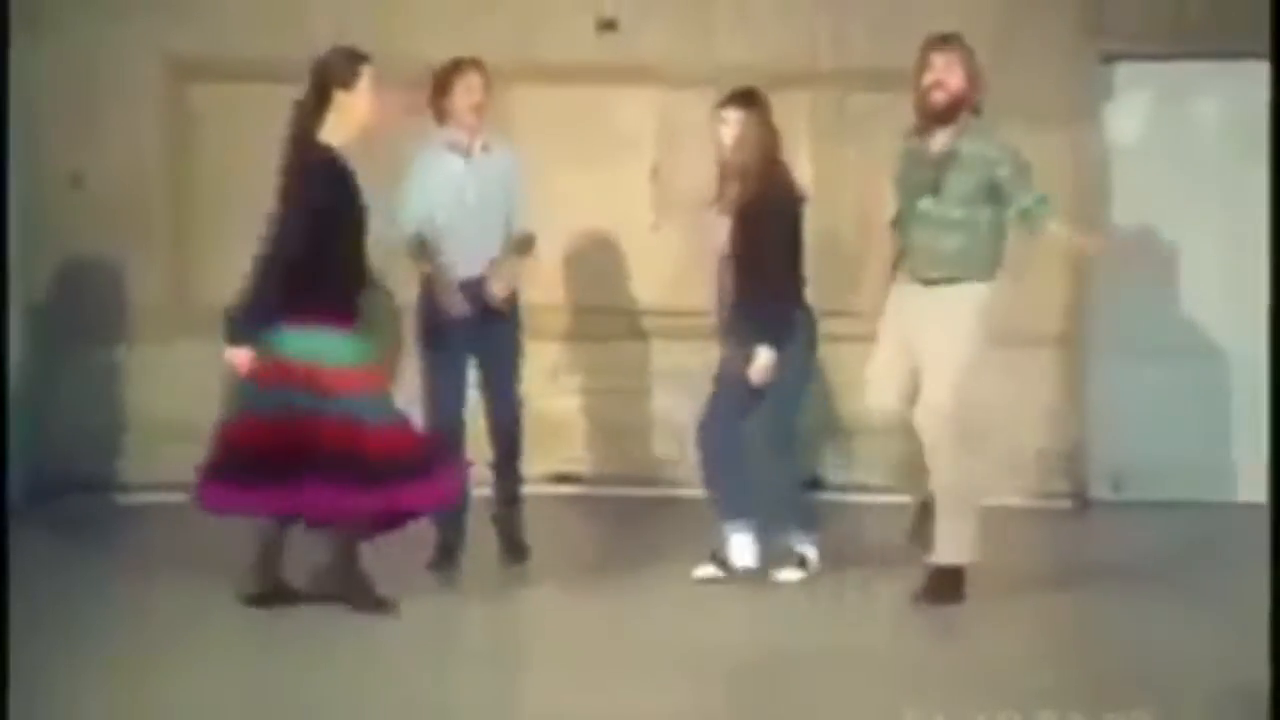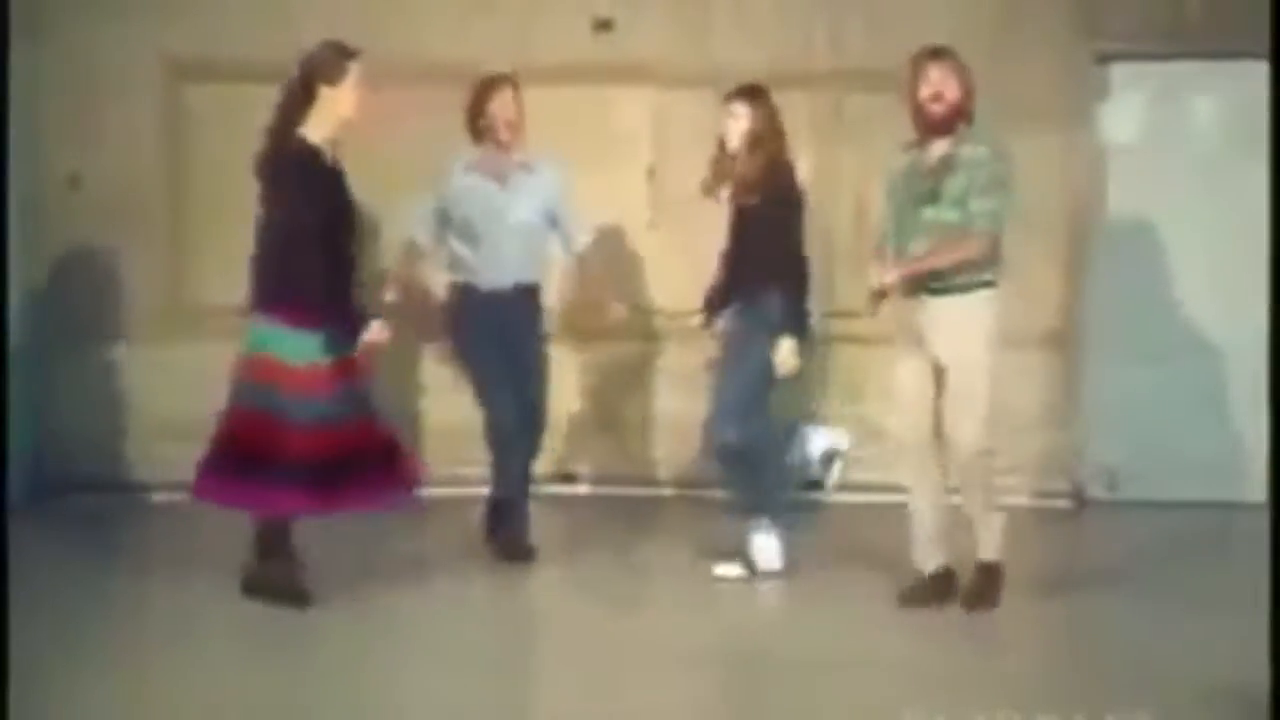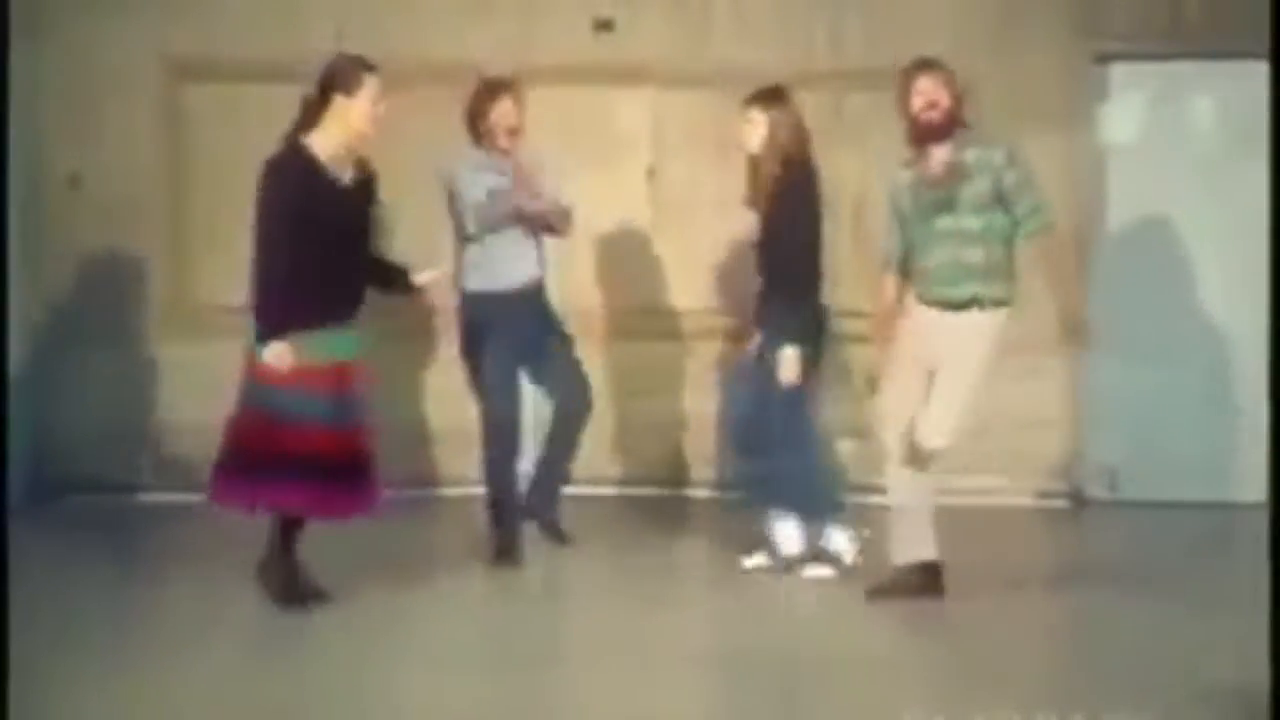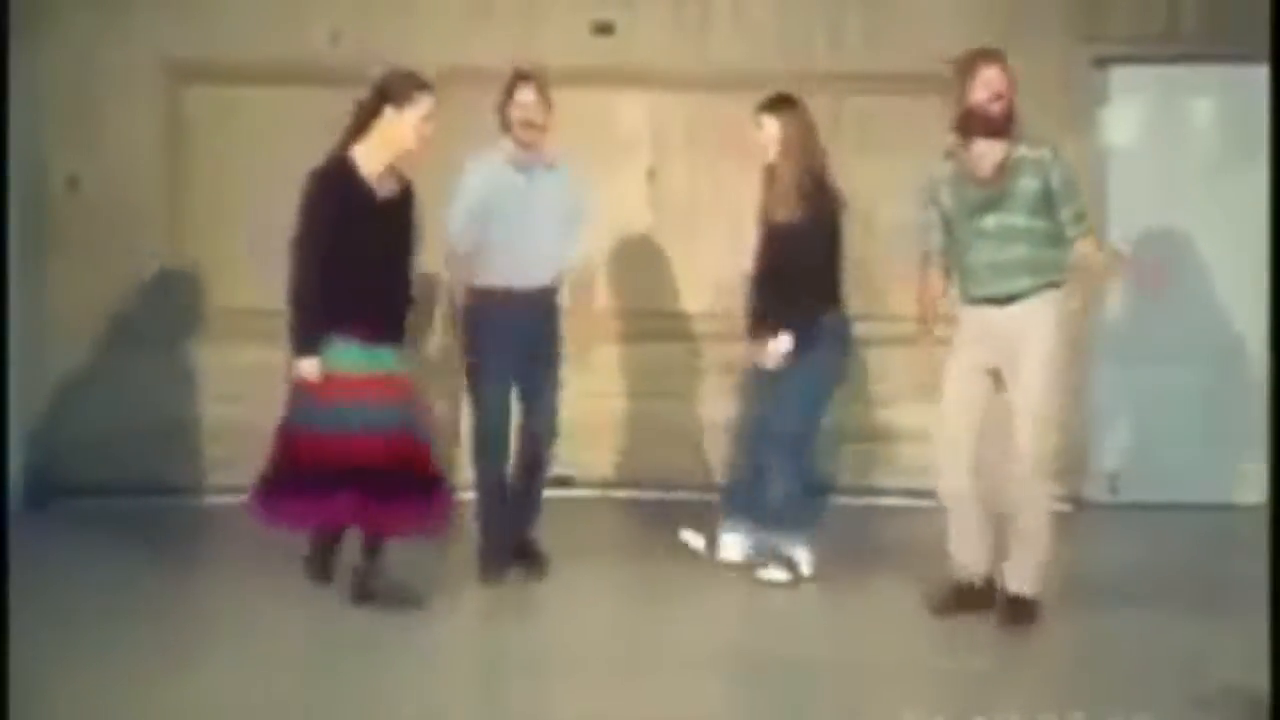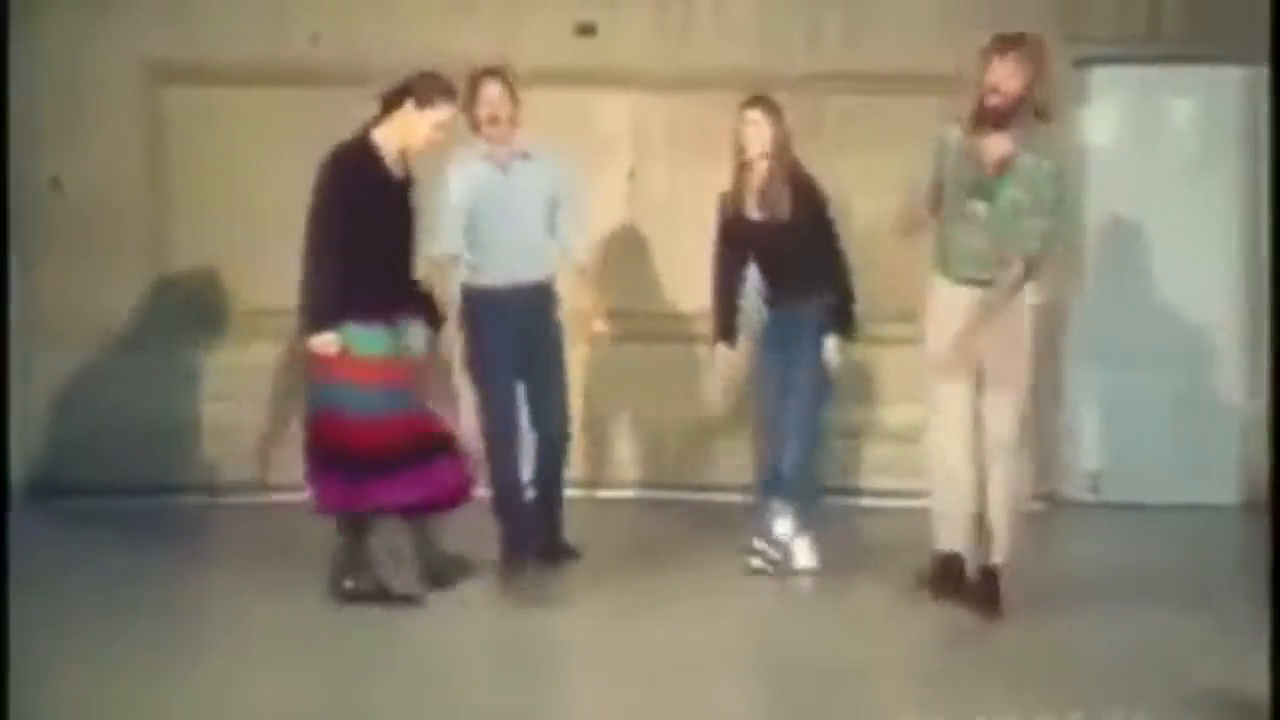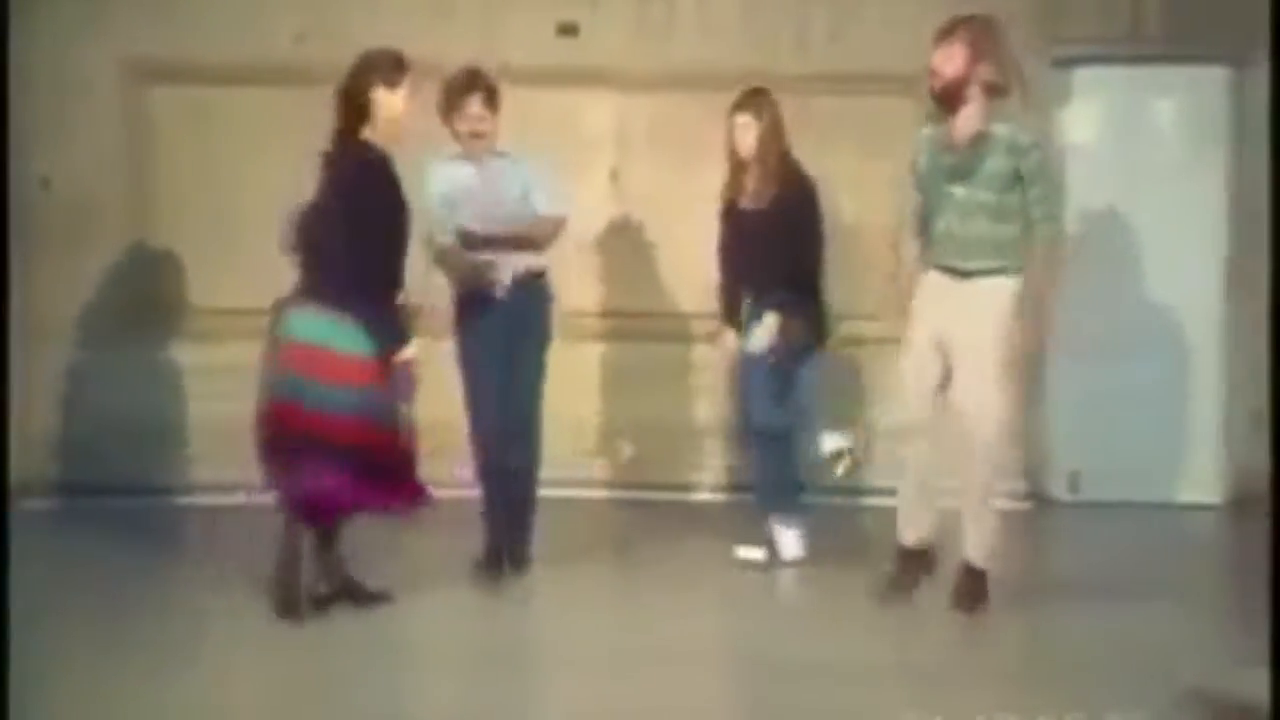
dt=0.5s
person 1, frame 1
left shoulder: (990, 151)
right shoulder: (911, 150)
left elbow: (1040, 218)
right wrist: (874, 298)
left hip: (959, 299)
right hip: (907, 293)
left knee: (941, 423)
right knee: (882, 403)
left ankle: (950, 563)
right ankle: (935, 494)
person 1, frame 2
left shoulder: (985, 157)
right shoulder: (905, 168)
left elbow: (981, 242)
right elbow: (891, 245)
left wrist: (908, 268)
right wrist: (886, 275)
left hip: (968, 308)
right hip: (915, 312)
left knee: (966, 439)
right knee: (911, 439)
left ankle: (989, 557)
right ankle: (933, 568)
person 1, frame 3
left shoulder: (996, 160)
right shoulder: (904, 182)
left elbow: (1035, 233)
right elbow: (893, 267)
left wrist: (1064, 303)
right wrist: (882, 342)
left hip: (977, 319)
right hip: (922, 318)
left knee: (929, 437)
right knee: (895, 434)
right ankle: (917, 561)
person 1, frame 4
left shoulder: (1045, 162)
right shoulder: (944, 178)
left elbow: (1078, 235)
right elbow: (935, 260)
right wrist: (929, 327)
left hip: (1035, 315)
right hip: (975, 320)
left knee: (1029, 449)
right knee: (951, 441)
left ankle: (1023, 587)
right ankle: (971, 573)
person 1, frame 5
left shoulder: (1040, 167)
right shoulder: (953, 141)
left elbow: (1027, 256)
left wrist: (985, 318)
right wrist: (918, 216)
left hip: (1004, 305)
right hip: (948, 296)
left knee: (1003, 434)
right knee: (948, 424)
left ankle: (992, 562)
right ankle: (950, 554)
person 1, frame 6
left shoulder: (1019, 144)
right shoulder: (928, 140)
left elbow: (1044, 233)
left wrist: (1034, 308)
right wrist: (908, 285)
left hip: (991, 295)
right hip: (936, 293)
left knee: (984, 429)
right knee: (916, 417)
left ankle: (976, 560)
right ankle: (914, 542)
person 2, frame 1
left shoulder: (317, 164)
right shoulder: (322, 169)
right elbow: (284, 253)
right wrist: (243, 331)
left hip: (299, 331)
right hip: (319, 335)
left knee: (286, 453)
right knee: (361, 447)
left ankle: (266, 575)
right ankle: (342, 573)
person 2, frame 2
left shoulder: (323, 161)
right shoulder: (291, 162)
right elbow: (303, 255)
left wrist: (352, 317)
right wrist: (357, 323)
left hip: (322, 323)
right hip: (292, 323)
left knee: (309, 439)
right knee: (293, 441)
left ankle: (271, 558)
right ankle: (271, 562)
person 2, frame 3
left shoulder: (361, 174)
right shoulder: (288, 169)
right elbow: (270, 258)
left wrist: (406, 278)
right wrist: (272, 334)
left hip: (336, 330)
right hip: (293, 333)
left knee: (326, 444)
right knee: (296, 441)
left ankle: (284, 554)
right ankle: (279, 562)
person 2, frame 4
left shoulder: (401, 189)
right shoulder: (332, 181)
right elbow: (307, 267)
right wrist: (305, 350)
left hip: (383, 346)
right hip: (338, 345)
left knee: (393, 463)
right knee: (345, 461)
left ankle: (369, 571)
right ankle: (324, 542)
person 2, frame 5
left shoulder: (399, 173)
right shoulder: (349, 163)
right elbow: (322, 246)
left wrist: (425, 314)
right wrist: (320, 321)
left hip: (384, 327)
right hip: (352, 330)
left knee: (384, 445)
right knee: (372, 444)
left ankle: (357, 569)
person 2, frame 6
left shoulder: (355, 161)
right shoulder: (364, 166)
right elbow: (360, 260)
right wrist: (394, 334)
left hip: (327, 319)
right hip: (338, 324)
left knee: (337, 448)
right knee: (329, 443)
left ankle: (328, 572)
right ankle: (295, 563)
person 3, frame 1
left shoulder: (505, 159)
right shoulder: (424, 162)
left elbow: (518, 230)
right elbow: (416, 233)
left wrist: (508, 265)
right wrist: (439, 284)
left hip: (496, 294)
right hip: (444, 296)
left knee: (504, 411)
right knee: (444, 417)
left ankle: (508, 518)
right ankle: (449, 533)
person 3, frame 2
left shoulder: (546, 177)
right shoulder: (457, 179)
left elbow: (574, 239)
right elbow: (423, 238)
right wrist: (397, 286)
left hip: (523, 305)
right hip: (473, 306)
left knee: (530, 417)
right knee: (505, 416)
left ankle: (503, 512)
right ankle: (509, 523)
person 3, frame 3
left shoulder: (535, 173)
right shoulder: (463, 176)
left elbow: (562, 223)
right elbow: (473, 224)
left wrist: (540, 196)
right wrist: (515, 194)
left hip: (532, 303)
right hip: (484, 309)
left knee: (575, 397)
right knee: (500, 419)
left ankle: (541, 499)
right ankle: (505, 528)
person 3, frame 4
left shoulder: (564, 177)
right shoulder: (479, 172)
left elbow: (574, 252)
right elbow: (458, 252)
right wrist: (454, 318)
left hip: (541, 309)
right hip: (491, 307)
left knee: (542, 426)
right knee: (492, 426)
left ankle: (521, 531)
right ankle: (495, 541)
person 3, frame 5
left shoulder: (545, 167)
right shoulder: (459, 172)
left elbow: (569, 241)
right elbow: (444, 252)
left hip: (538, 303)
right hip: (487, 305)
left knee: (553, 422)
right knee: (500, 426)
left ankle: (546, 531)
right ankle: (516, 540)
person 3, frame 6
left shoulder: (523, 168)
right shoulder: (441, 175)
left elbow: (551, 225)
right elbow: (442, 247)
left wrist: (505, 232)
right wrist: (477, 266)
left hip: (526, 297)
right hip: (477, 303)
left knee: (521, 415)
right knee: (487, 421)
left ankle: (516, 536)
right ankle: (499, 538)
person 4, frame 1
left shoulder: (774, 192)
right shoulder: (746, 191)
left elbow: (781, 271)
left wrist: (768, 343)
right wrist: (736, 336)
left hip: (782, 333)
right hip: (752, 330)
left knee: (772, 438)
right knee: (720, 429)
left ankle: (803, 546)
right ankle: (740, 546)
person 4, frame 2
left shoulder: (776, 185)
right shoulder: (744, 185)
left elbow: (792, 264)
left wrist: (791, 334)
right wrist: (711, 308)
left hip: (771, 320)
right hip: (747, 319)
left knee: (731, 423)
right knee: (741, 432)
right ankle: (764, 547)
person 4, frame 3
left shoulder: (793, 185)
right shoulder: (777, 185)
left elbow: (801, 269)
left wrist: (793, 341)
left hip: (792, 328)
right hip: (780, 324)
left knee: (776, 430)
right knee: (757, 427)
left ankle: (836, 539)
right ankle: (787, 538)
person 4, frame 4
left shoulder: (817, 198)
right shoulder: (780, 195)
left elbow: (820, 276)
left wrist: (790, 332)
right wrist: (759, 329)
left hip: (817, 333)
right hip: (784, 332)
left knee: (785, 436)
right knee: (757, 433)
left ankle: (798, 548)
right ankle: (735, 535)
person 4, frame 5
left shoulder: (802, 192)
right shoulder: (734, 203)
left elbow: (832, 262)
right elbow: (728, 270)
left wrist: (836, 329)
right wrist: (724, 334)
left hip: (815, 316)
right hip: (780, 318)
left knee: (797, 426)
right knee: (778, 429)
left ankle: (786, 530)
right ankle: (796, 541)
person 4, frame 6
left shoulder: (795, 187)
right shoulder: (736, 191)
left elbow: (808, 261)
left wrist: (780, 316)
right wrist: (729, 320)
left hip: (793, 316)
right hip: (758, 319)
left knee: (761, 407)
right knee: (760, 419)
left ankle: (810, 454)
right ankle: (787, 533)
